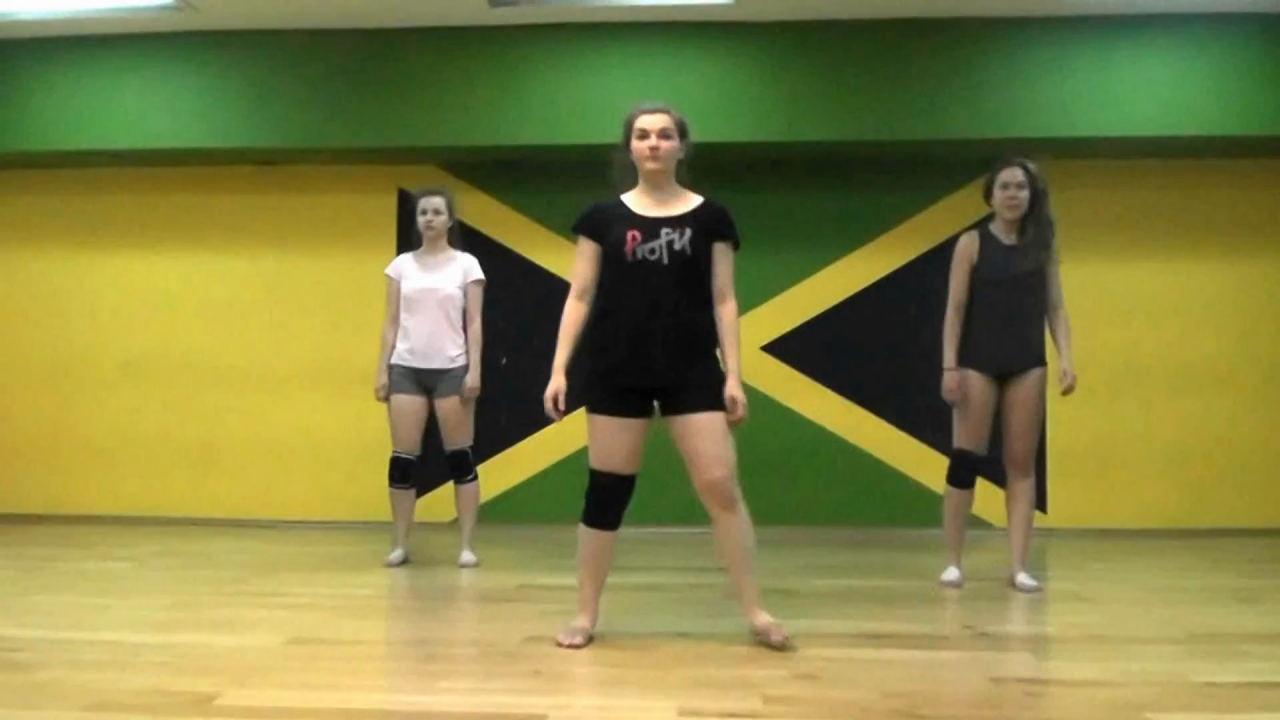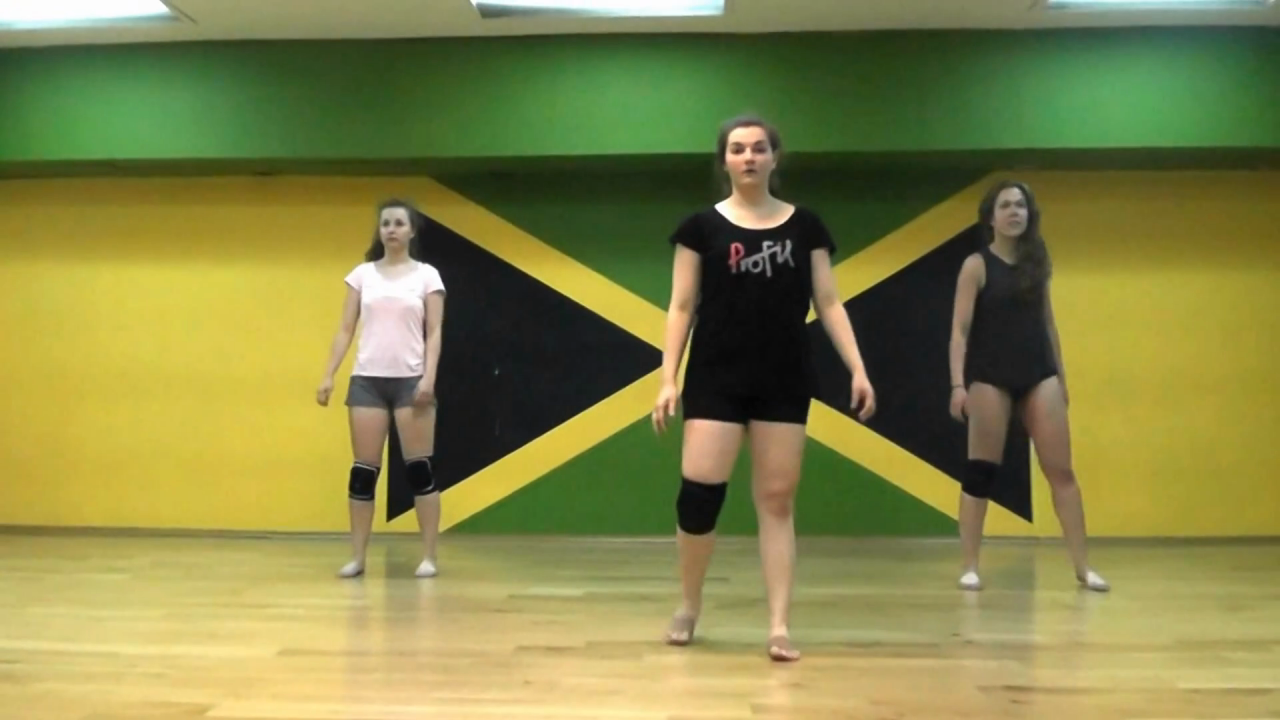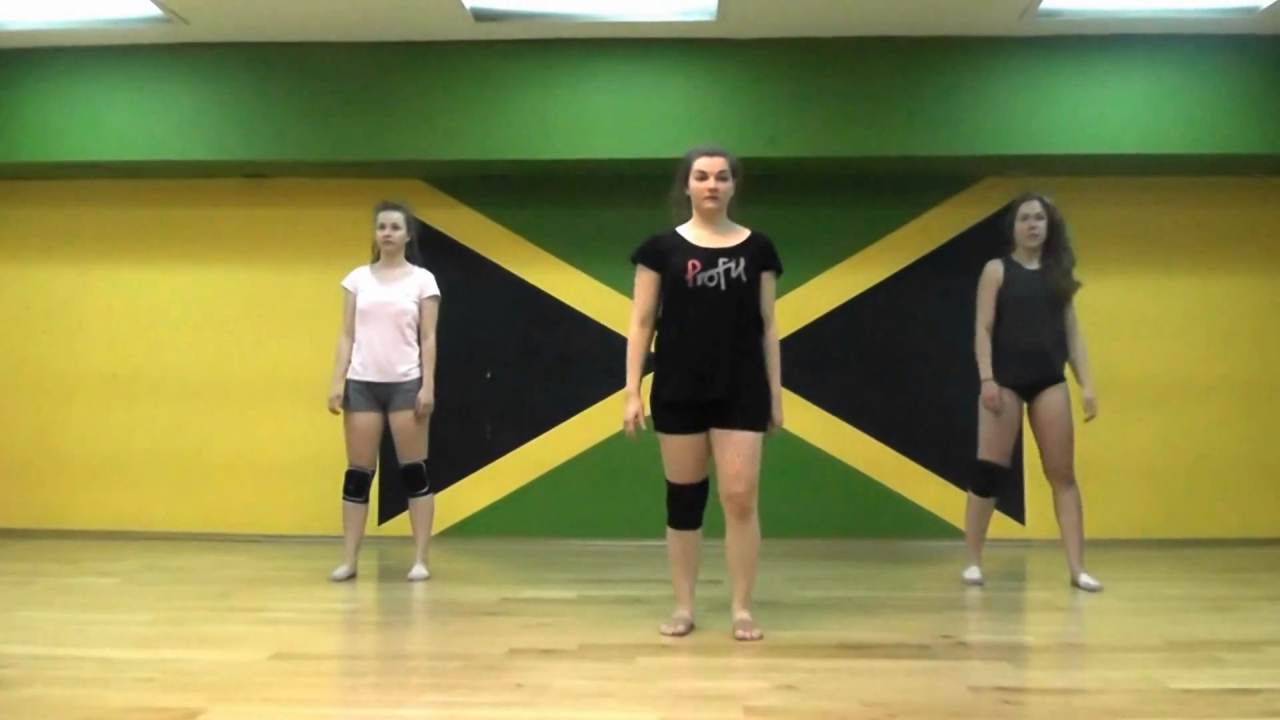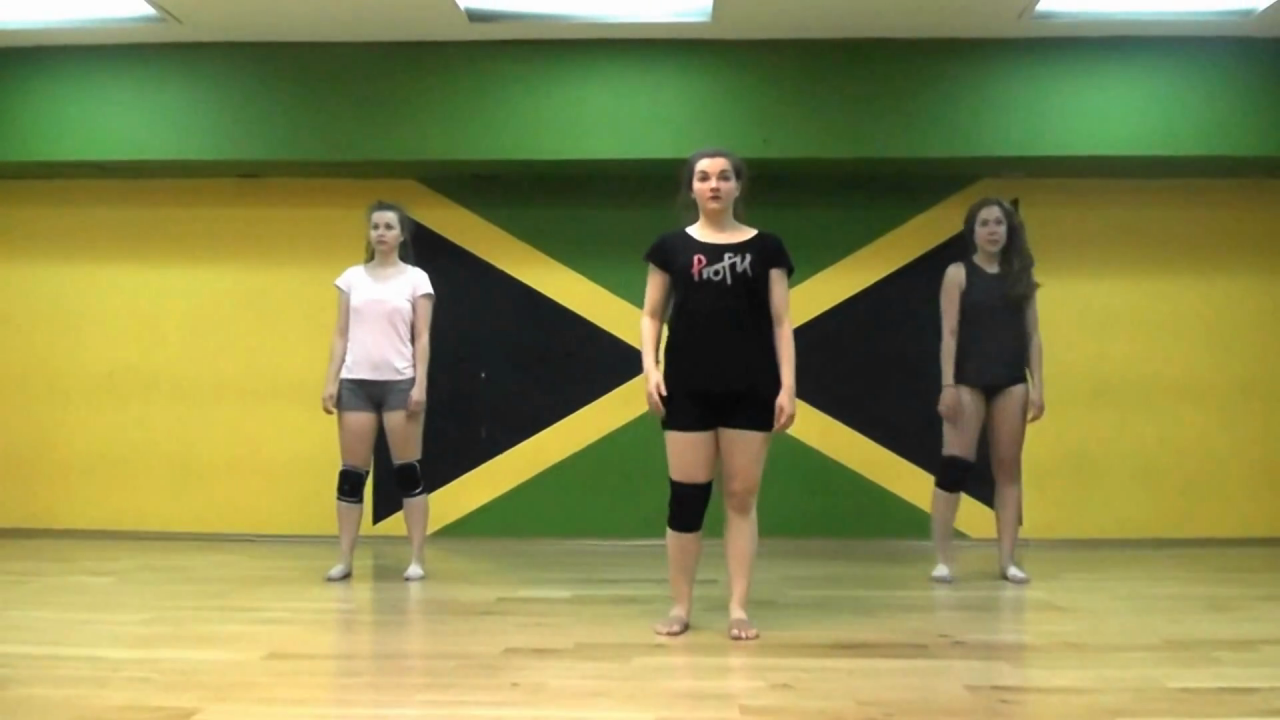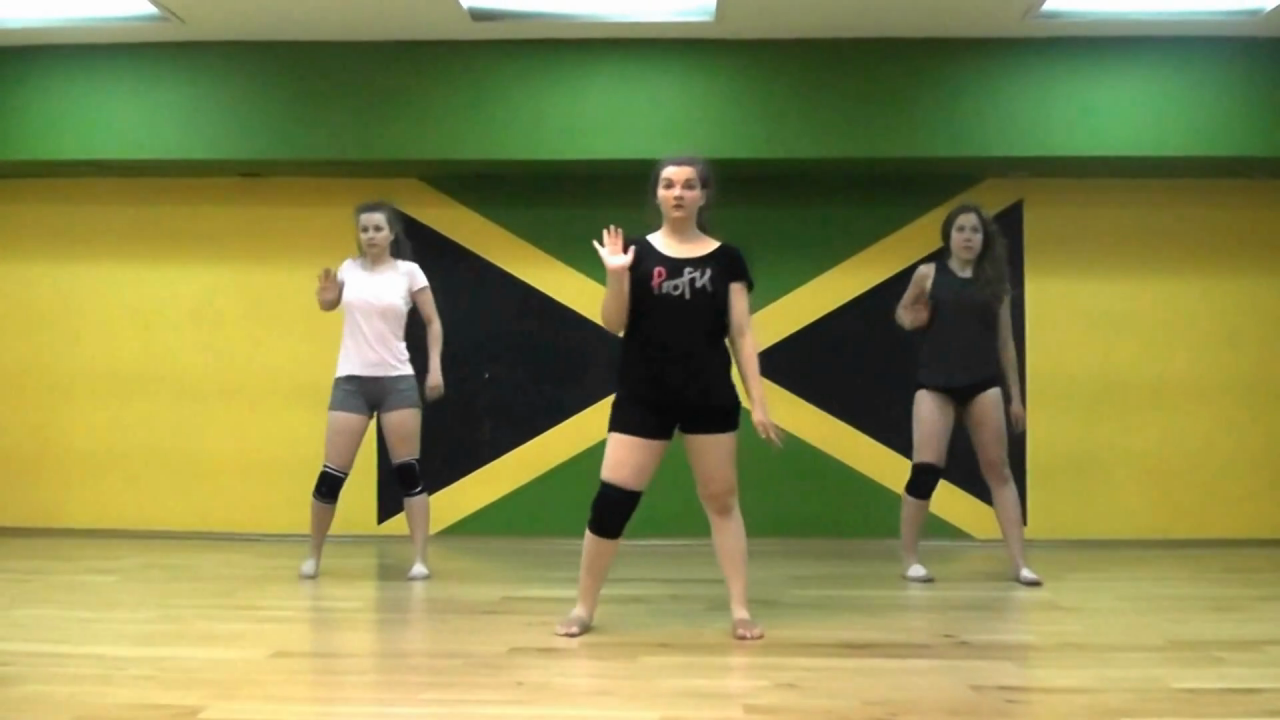
dt=0.7s
person 1, frame 1
left shoulder: (711, 216)
right shoulder: (603, 216)
left elbow: (724, 300)
right elbow: (580, 298)
left wrist: (734, 374)
right wrist: (559, 368)
left hip: (691, 370)
right hip: (615, 372)
left knee: (721, 488)
right knee: (606, 491)
left ankle: (755, 613)
right ankle: (585, 615)
person 1, frame 2
left shoulder: (805, 225)
right shoulder: (701, 226)
left elbow: (829, 304)
right elbow: (682, 307)
left wrist: (857, 370)
right wrist: (667, 378)
left hip: (784, 382)
right hip: (714, 380)
left knee: (776, 500)
right knee: (700, 492)
left ankle: (779, 626)
right ankle: (688, 605)
person 1, frame 3
left shoulder: (757, 247)
right shoulder: (660, 247)
left elbow: (768, 326)
right elbow: (642, 324)
left wrist: (775, 394)
right wrist: (632, 392)
left hip: (742, 391)
right hip: (677, 391)
left knee: (740, 497)
right knee: (684, 498)
left ankle: (742, 608)
right ankle: (683, 607)
person 1, frame 4
left shoulder: (766, 246)
right shoulder: (671, 246)
left elbow: (780, 321)
right elbow: (652, 312)
left wrist: (788, 386)
right wrist: (650, 364)
left hip: (750, 388)
right hip: (687, 388)
left knee: (741, 497)
right knee: (688, 496)
left ankle: (738, 608)
right ankle: (680, 606)
person 1, frame 5
left shoulder: (726, 258)
right shoulder: (636, 251)
left elbow: (741, 334)
right elbow: (614, 325)
left wrist: (758, 402)
right wrist: (616, 276)
left hip: (709, 396)
right hip: (642, 395)
left knee: (722, 499)
right knee: (612, 499)
left ankle: (740, 608)
right ankle: (584, 606)
person 2, frame 1
left shoulder: (1042, 245)
right shoulder: (972, 242)
left elbow: (1056, 307)
right elbow: (955, 308)
left wrist: (1067, 360)
right wrist: (949, 366)
left hip: (1027, 365)
right hip: (977, 362)
left knee: (1022, 464)
right knee: (966, 459)
left ankle: (1018, 566)
right ankle: (953, 560)
person 2, frame 2
left shoulder: (1037, 262)
right shoulder: (977, 266)
left elbow: (1047, 322)
right elbow: (961, 330)
left wrist: (1060, 374)
right wrist: (958, 384)
left hip: (1040, 376)
right hip: (991, 378)
left knee: (1060, 470)
right knee: (981, 469)
left ankle: (1083, 567)
right ankle: (970, 566)
person 2, frame 3
left shoulder: (1060, 273)
right shoulder: (997, 270)
left elbow: (1072, 335)
right elbow: (983, 330)
left wrist: (1087, 385)
right wrist: (986, 380)
left hip: (1050, 381)
right hip: (1005, 379)
left knee: (1062, 474)
right knee: (990, 469)
left ankle: (1077, 568)
right ankle: (973, 561)
person 2, frame 4
left shoulder: (1020, 274)
right shoulder: (958, 273)
left elbow: (1032, 334)
right elbow: (950, 333)
left wrist: (1036, 386)
right wrist: (949, 384)
left hip: (1010, 381)
right hip: (968, 380)
left knee: (1008, 469)
right knee: (955, 463)
left ankle: (1007, 560)
right ankle: (942, 558)
person 2, frame 5
left shoulder: (995, 281)
right shoulder: (928, 274)
left elbow: (1005, 342)
right elbow: (902, 311)
left wrist: (1015, 396)
right wrist: (912, 322)
left hip: (983, 384)
right hip: (935, 383)
left knee: (998, 470)
right knee: (926, 468)
left ankle: (1019, 562)
right ankle: (911, 559)
person 3, frame 1
left shoulder: (466, 264)
right shoulder: (401, 265)
left elbow: (474, 322)
right elbow: (391, 322)
left wrist: (474, 369)
right wrist: (382, 370)
left hip: (450, 369)
right hip: (407, 369)
left knee: (459, 458)
right knee: (403, 459)
left ankle: (466, 545)
right ankle: (401, 544)
person 3, frame 2
left shoulder: (427, 275)
right shoulder: (362, 274)
left elbow: (434, 332)
right elbow: (346, 330)
left wrist: (429, 377)
right wrist: (328, 375)
left hip: (410, 380)
right hip: (368, 379)
left knee: (419, 467)
right knee: (364, 469)
left ankle: (429, 556)
right ankle: (357, 556)
person 3, frame 3
left shoulder: (422, 280)
right shoulder: (357, 278)
left elbow: (428, 339)
right elbow: (347, 335)
left wrist: (428, 386)
right wrist: (337, 382)
left hip: (405, 383)
right hip: (362, 383)
left knee: (413, 471)
right knee: (358, 473)
left ankle: (420, 559)
right ankle: (349, 559)
person 3, frame 4
left shoulder: (416, 278)
right shoulder: (352, 277)
left elbow: (422, 337)
right elbow: (341, 334)
left wrist: (421, 384)
right wrist: (330, 381)
left hip: (399, 382)
right hip: (357, 382)
left knee: (407, 471)
right knee: (352, 473)
left ankle: (416, 558)
right ankle: (345, 558)
person 3, frame 5
left shoulder: (409, 271)
right shoulder: (349, 268)
left elbow: (433, 323)
right elbow: (329, 304)
left wrist: (435, 368)
right wrist: (324, 295)
left hip: (396, 380)
right hip: (351, 380)
left knee: (408, 471)
right knee: (332, 473)
left ankle: (420, 558)
right ankle: (313, 555)
